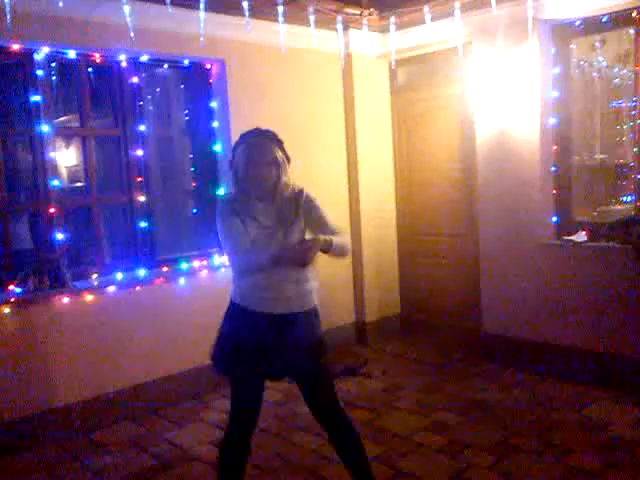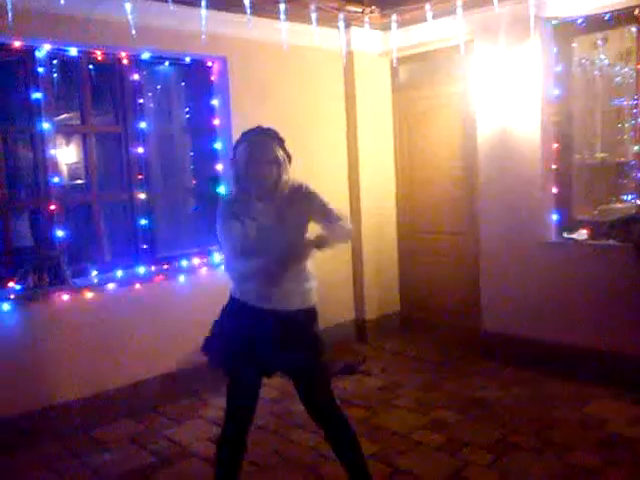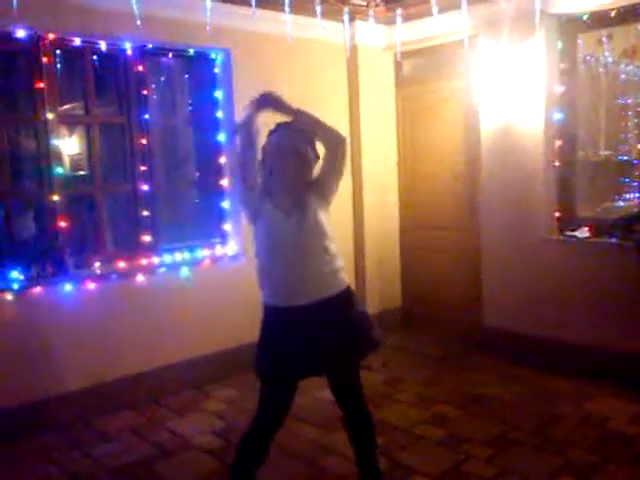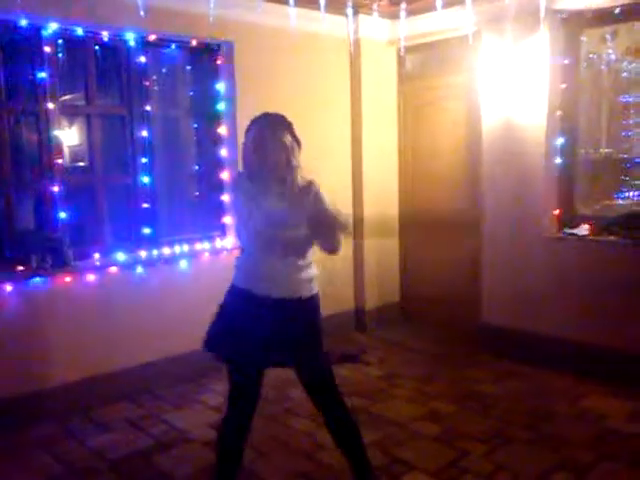
dt=0.5s
person 1, frame 1
left shoulder: (299, 201)
right shoulder: (230, 209)
left elbow: (343, 244)
right elbow: (239, 262)
left wrist: (321, 241)
right wrist: (280, 255)
left hip: (298, 319)
right hip: (249, 321)
left knee: (328, 409)
right knee: (243, 417)
person 1, frame 2
left shoulder: (298, 197)
right shoulder: (230, 209)
left elbow: (343, 229)
right elbow: (233, 266)
left wrist: (312, 242)
right wrist: (268, 262)
left hip: (295, 318)
right hip: (246, 319)
left knee: (325, 408)
right knee: (238, 415)
person 1, frame 3
left shoulder: (317, 194)
right shoulder: (258, 200)
left elbow: (337, 144)
right elbow: (244, 163)
left wrist: (287, 110)
right wrist: (252, 117)
left hip: (333, 308)
right hip: (285, 317)
left knee: (352, 401)
right knee: (271, 414)
person 1, frame 4
left shoulder: (308, 190)
right shoulder: (243, 187)
left elbow: (332, 241)
right elbow: (265, 217)
left wrist: (326, 231)
right wrist: (312, 217)
left hip: (297, 306)
right hip: (249, 306)
left knee: (329, 400)
right knee: (241, 406)
